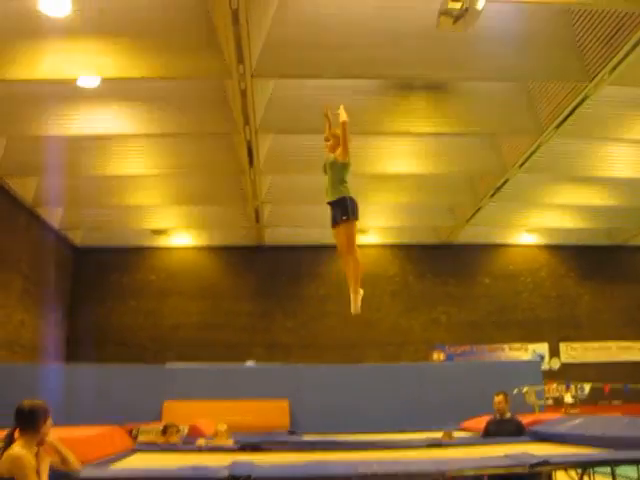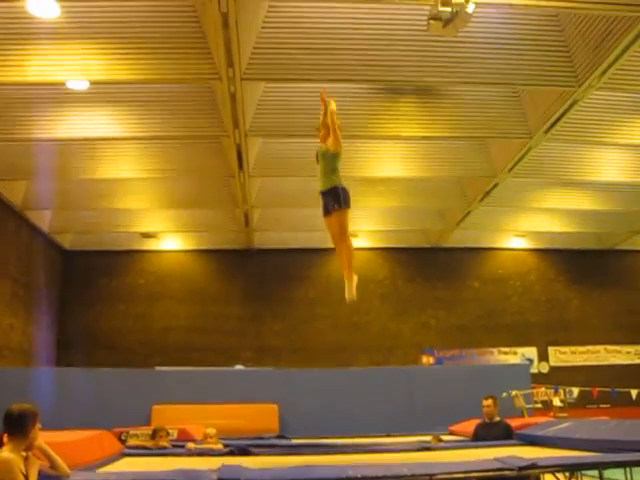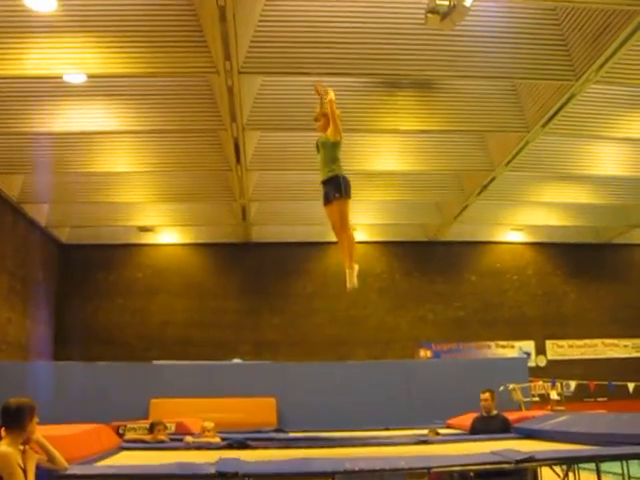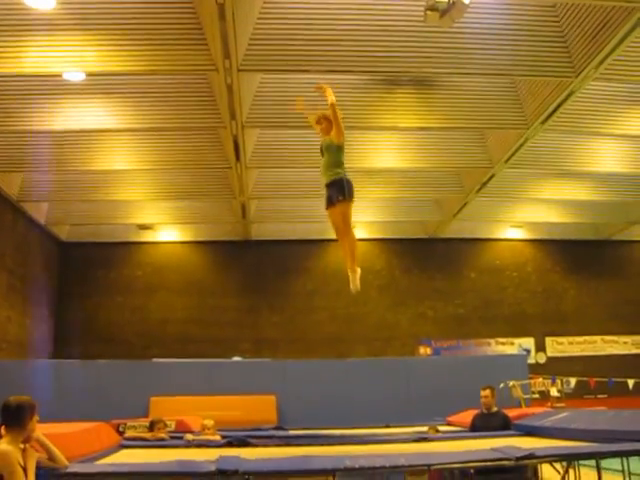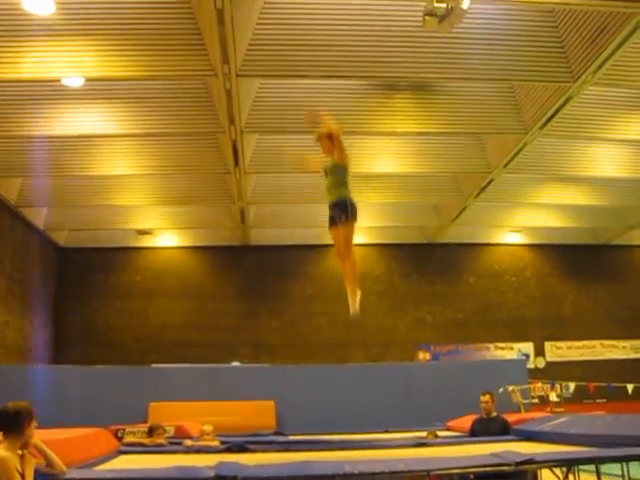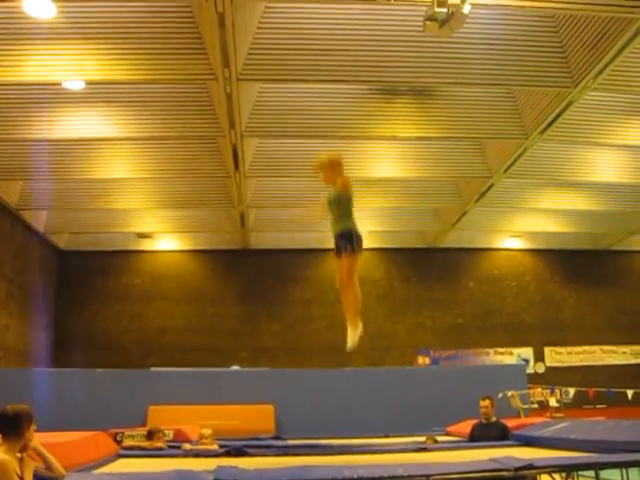
dt=0.1s
person 1, frame 1
left shoulder: (343, 153)
right shoulder: (331, 156)
left elbow: (344, 126)
right elbow: (330, 137)
left wrist: (342, 114)
right wrist: (328, 122)
left hip: (344, 203)
right hip: (335, 205)
left knee: (350, 249)
right knee: (344, 251)
left ankle: (356, 290)
right ankle: (354, 291)
person 1, frame 2
left shoulder: (334, 143)
right shoulder: (323, 147)
left elbow: (333, 118)
right elbow: (324, 122)
left wrist: (330, 105)
right wrist: (324, 105)
left hip: (336, 191)
right hip: (327, 194)
left knee: (343, 237)
right knee: (337, 240)
left ankle: (349, 277)
right ankle: (348, 277)
person 1, frame 3
left shoulder: (334, 132)
right shoulder: (323, 137)
left elbow: (332, 108)
right elbow: (321, 113)
left wrist: (328, 94)
right wrist: (319, 96)
left hip: (337, 181)
right hip: (328, 184)
left knee: (343, 227)
right knee: (338, 230)
left ankle: (350, 266)
right ankle: (349, 266)
person 1, frame 4
left shoulder: (337, 135)
right shoulder: (326, 139)
left elbow: (333, 106)
right elbow: (315, 122)
left wrist: (329, 93)
right wrist: (304, 111)
left hip: (340, 183)
right hip: (331, 186)
left knee: (345, 228)
right knee: (340, 232)
left ankle: (353, 267)
right ankle: (352, 268)
person 1, frame 5
left shoulder: (340, 155)
right shoulder: (330, 161)
left elbow: (336, 133)
left wrist: (321, 120)
left hip: (344, 205)
right hip: (334, 208)
left knee: (346, 250)
right knee: (341, 252)
left ankle: (353, 290)
right ankle: (352, 291)
person 1, frame 6
left shoulder: (342, 186)
right shoulder: (334, 191)
left elbow: (340, 174)
right elbow: (327, 204)
left wrist: (329, 165)
left hip: (349, 236)
right hip: (340, 239)
left knee: (349, 282)
right knee: (343, 285)
left ankle: (355, 324)
right ankle: (352, 325)
